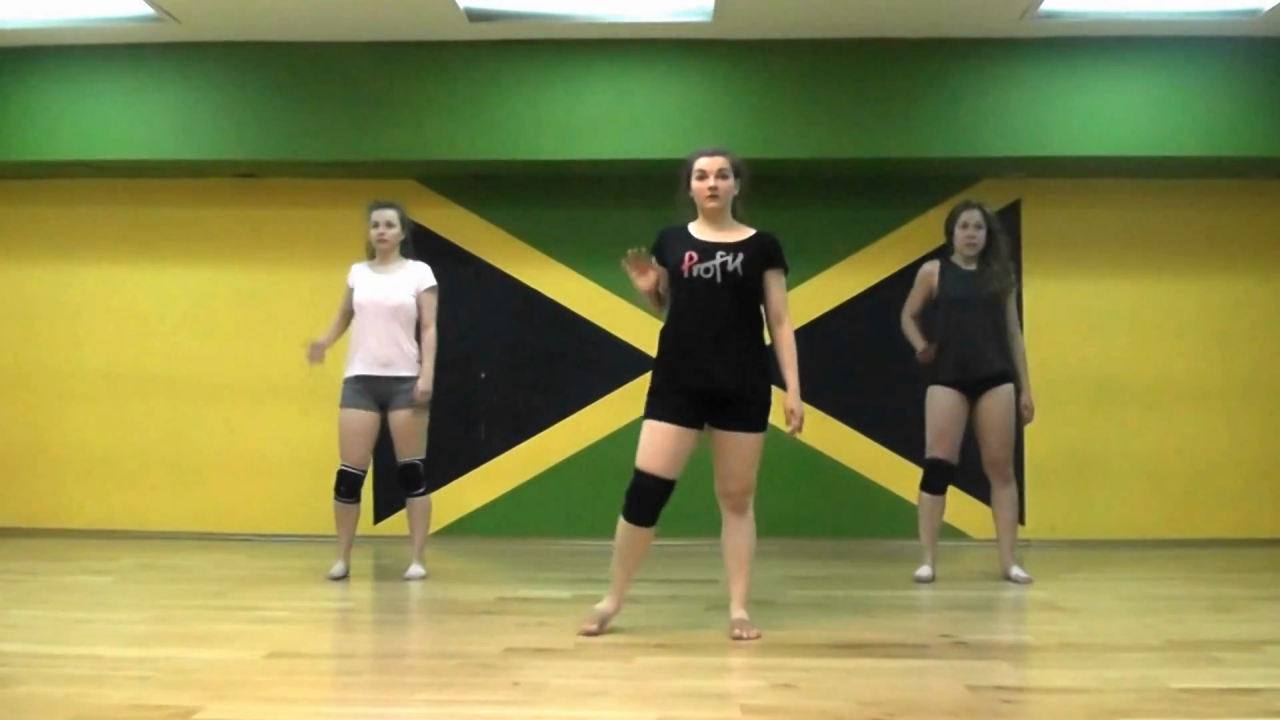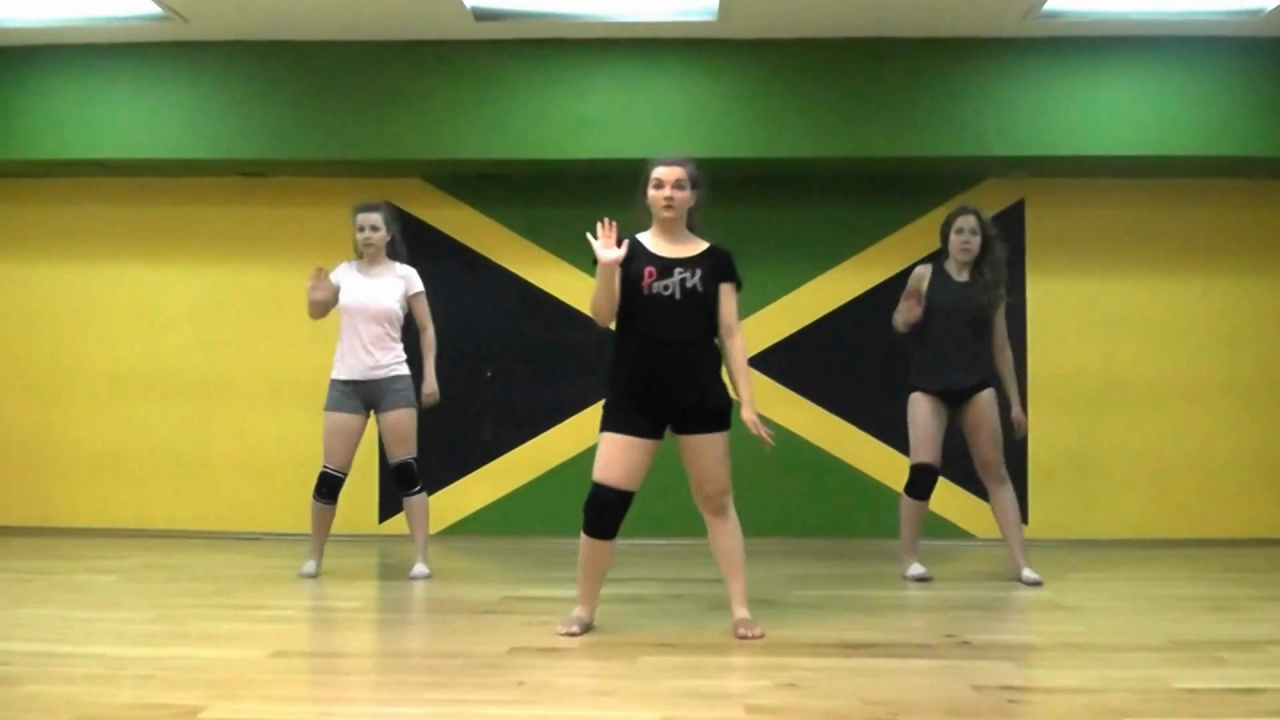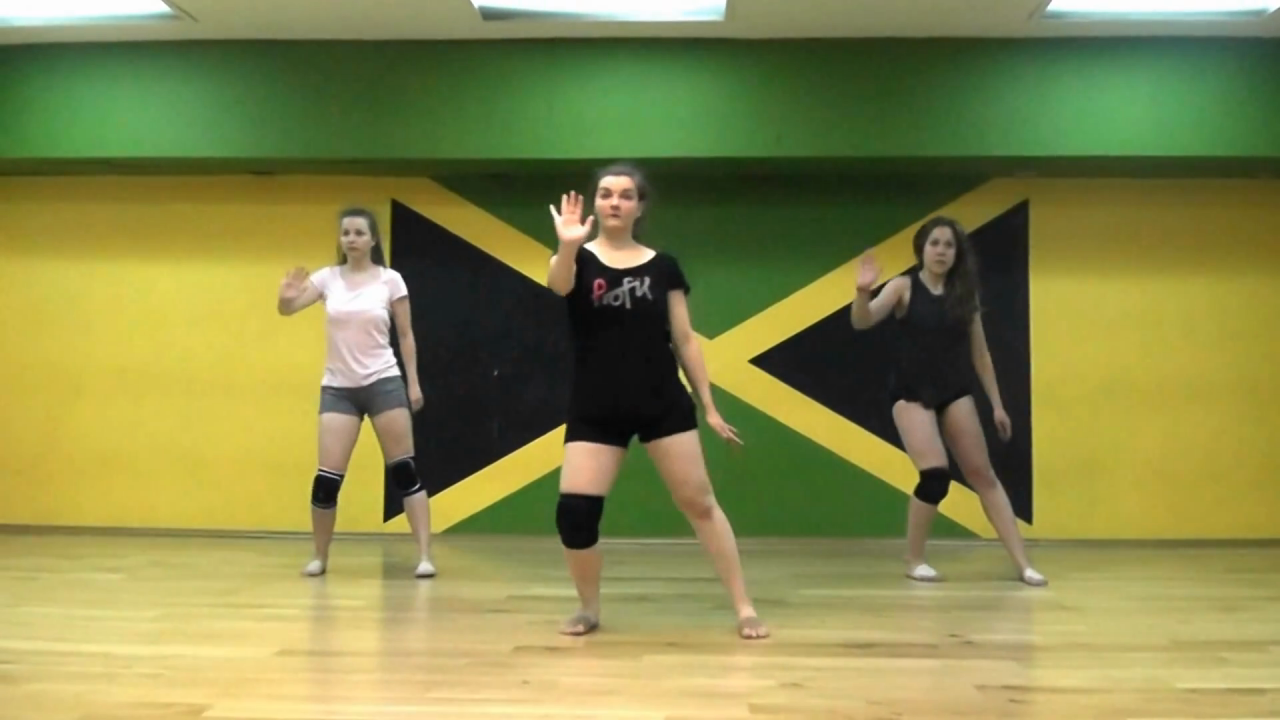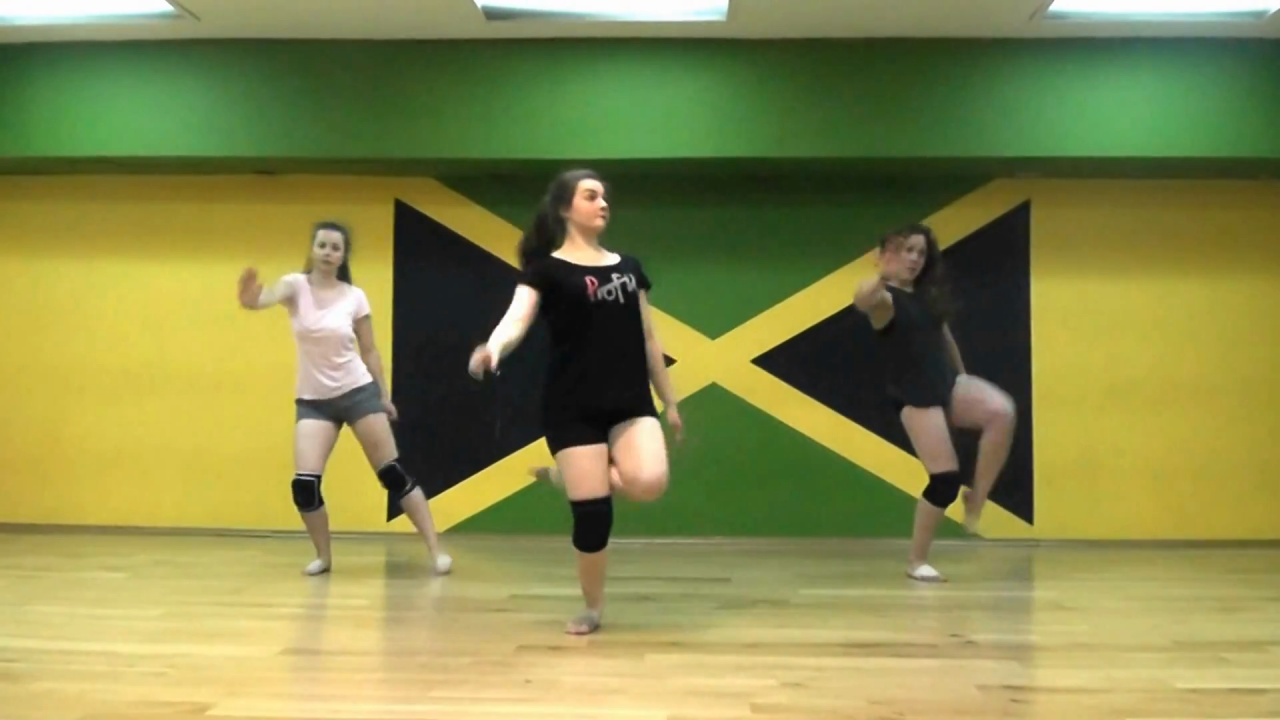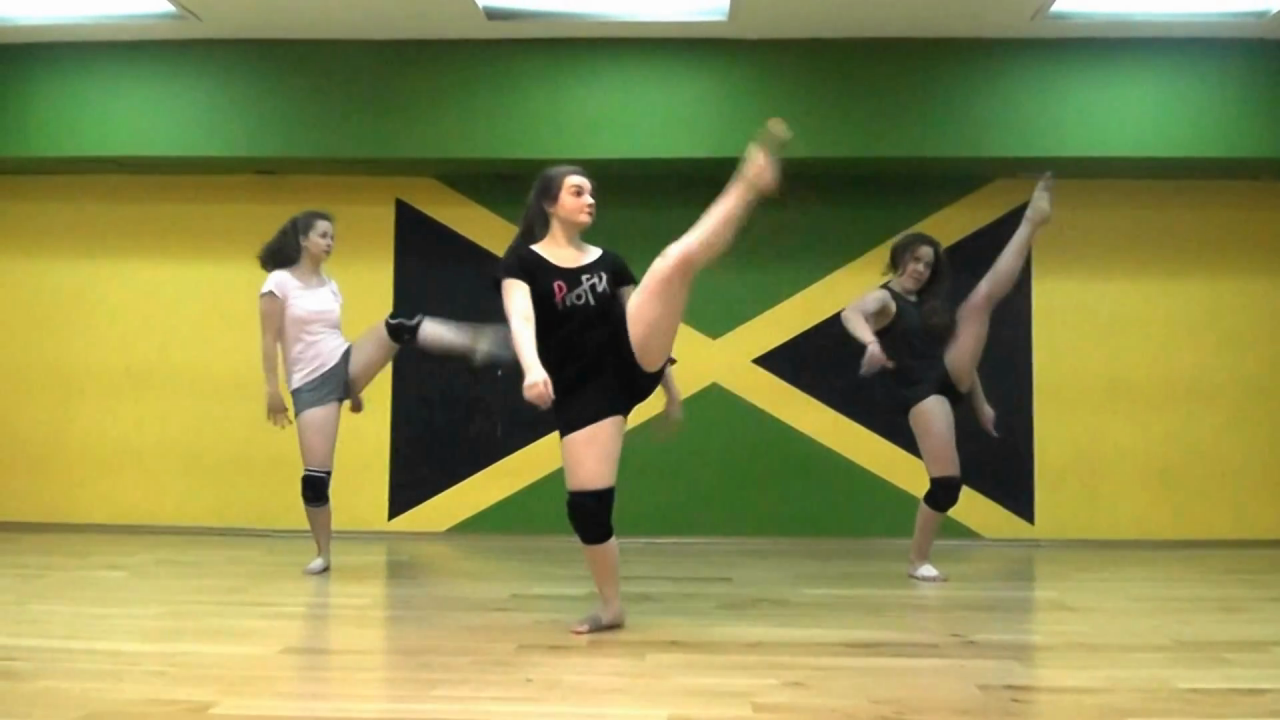
dt=0.4s
person 1, frame 1
left shoulder: (762, 246)
right shoulder: (670, 242)
left elbow: (779, 321)
left wrist: (793, 388)
right wrist: (647, 288)
left hip: (743, 388)
right hip: (677, 383)
left knee: (737, 497)
right knee: (645, 489)
left ankle: (739, 608)
right ankle: (612, 598)
person 1, frame 2
left shoulder: (715, 259)
right shoulder: (625, 251)
left elbow: (730, 334)
right elbow: (604, 316)
left wrist: (747, 403)
right wrist: (608, 267)
left hip: (699, 396)
right hip: (632, 397)
left knee: (716, 500)
right knee: (603, 500)
left ankle: (740, 609)
right ankle: (585, 606)
person 1, frame 3
left shoulder: (663, 266)
right shoulder: (578, 260)
left elbow: (684, 340)
right elbow: (560, 282)
left wrist: (709, 408)
right wrist: (568, 243)
left hip: (663, 401)
right hip: (594, 408)
left knee: (698, 503)
right knee: (574, 511)
left ankle: (744, 608)
right ankle: (589, 607)
person 1, frame 4
left shoulder: (628, 266)
right shoulder: (545, 268)
left elbow: (648, 338)
right elbow: (516, 320)
left wrist: (668, 399)
right wrist: (493, 350)
left hip: (629, 389)
right hip: (573, 404)
left knee: (651, 481)
right knee: (591, 512)
left ankle: (570, 475)
right ankle: (591, 609)
person 1, frame 5
left shoulder: (607, 258)
right shoulder: (521, 266)
left elbow: (655, 312)
right elbow: (521, 323)
left wrist: (674, 384)
right wrist: (532, 369)
left hip: (632, 360)
right hip: (584, 390)
left knee: (676, 260)
right knee: (588, 503)
right ankle: (611, 608)
person 2, frame 1
left shoulder: (1001, 274)
right shoulder: (934, 271)
left elbow: (1014, 334)
right elbow: (908, 317)
left wrist: (1025, 388)
right wrist: (921, 346)
left hip: (995, 379)
right hip: (947, 378)
left knee: (1001, 469)
right knee: (939, 465)
left ankle: (1009, 561)
right ankle: (928, 559)
person 2, frame 2
left shoulder: (991, 284)
right shoulder: (925, 274)
left elbow: (1000, 347)
right elbow: (901, 325)
left wrist: (1015, 402)
right wrist: (906, 318)
left hip: (977, 387)
right hip: (927, 386)
left knee: (994, 471)
right knee: (924, 469)
left ankle: (1021, 563)
right ankle: (910, 558)
person 2, frame 3
left shoulder: (965, 293)
right shoulder: (903, 287)
left elbow: (979, 351)
right elbow: (861, 321)
left wrist: (997, 404)
right wrist: (863, 290)
left hip: (956, 395)
right hip: (911, 396)
left knee: (984, 475)
right knee: (936, 474)
left ankle: (1022, 563)
right ankle: (914, 559)
person 2, frame 4
left shoulder: (930, 293)
right shoulder: (881, 297)
right elbow: (868, 297)
left wrist: (964, 384)
right wrist: (886, 276)
left hip: (949, 384)
right hip: (915, 396)
left knee: (1003, 414)
right knee: (945, 476)
left ankle: (975, 501)
right ankle: (916, 560)
person 2, frame 5
left shoulder: (932, 303)
right shoulder: (884, 300)
right elbow: (852, 315)
left wrist: (980, 403)
right wrist: (872, 344)
left hip: (949, 376)
right hip: (924, 392)
left knee: (983, 297)
right knee: (946, 481)
right ankle: (918, 558)
person 3, frame 1
left shoulder: (419, 272)
right shoulder: (358, 272)
left elbow: (428, 328)
right elbow: (346, 316)
left wrist: (427, 373)
right wrist: (325, 341)
left hip: (404, 380)
right hip: (360, 380)
left knee: (411, 470)
right knee: (350, 472)
left ankle: (417, 559)
right ankle: (342, 559)
person 3, frame 2
left shoulder: (405, 275)
right shoulder: (345, 272)
left elbow: (425, 329)
right elbow: (318, 313)
left wrist: (430, 376)
right wrist: (316, 297)
left hip: (393, 380)
right hip: (346, 382)
left knee: (406, 471)
right knee: (331, 475)
left ankle: (421, 557)
right ankle: (315, 555)
person 3, frame 3
left shoulder: (389, 280)
right shoulder: (327, 278)
left elbow: (405, 335)
right elbow: (287, 309)
left wrist: (413, 382)
right wrist: (285, 297)
left hip: (384, 382)
right hip: (337, 388)
left knee: (405, 471)
right knee: (326, 479)
left ankle: (425, 555)
right ankle: (320, 556)
person 3, frame 4
left shoulder: (354, 297)
right shoulder: (295, 285)
left elbow: (369, 351)
right elbow: (265, 298)
left wrist: (384, 398)
right wrist: (251, 294)
left hip: (358, 391)
right hip: (313, 401)
left knee: (393, 474)
right knee: (303, 482)
left ankle: (436, 549)
right ankle: (323, 555)
person 3, frame 5
left shoulder: (329, 286)
right shoulder: (278, 282)
right elbow: (269, 341)
right wrist: (274, 391)
left hip: (345, 366)
right hip: (309, 384)
left knee: (401, 328)
right knee: (316, 474)
left ankle: (476, 342)
right ankle: (323, 554)
